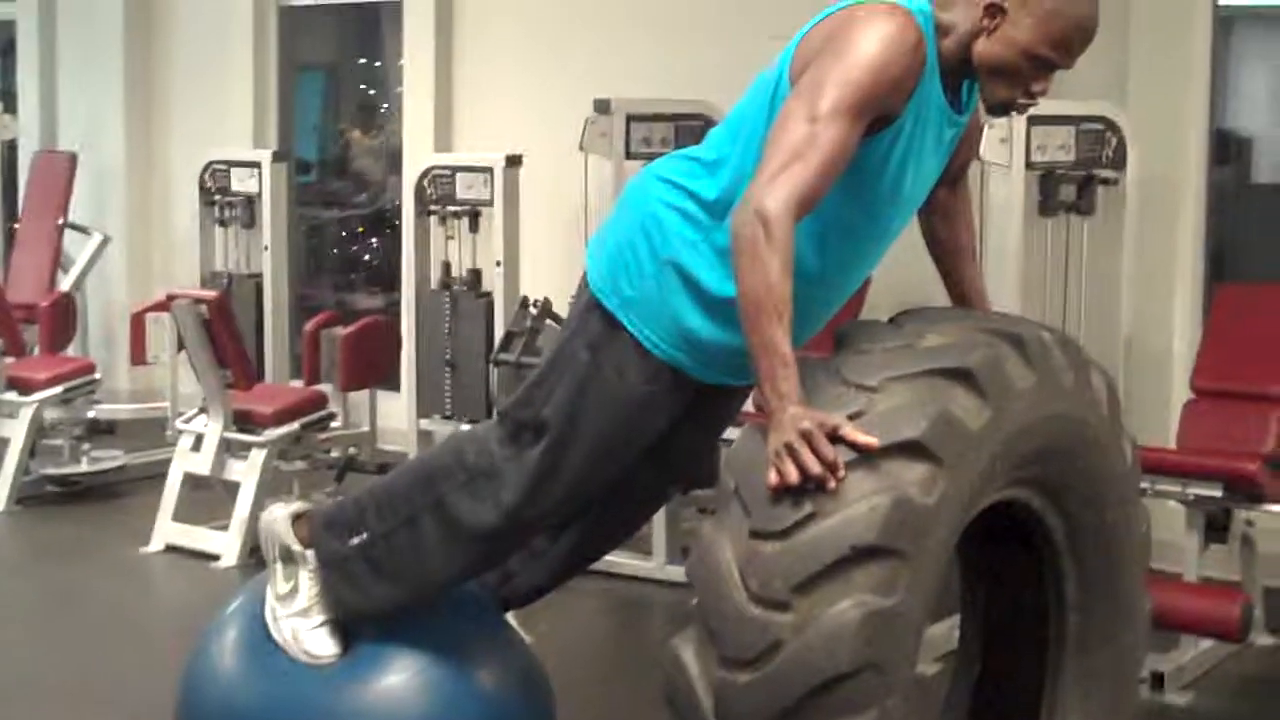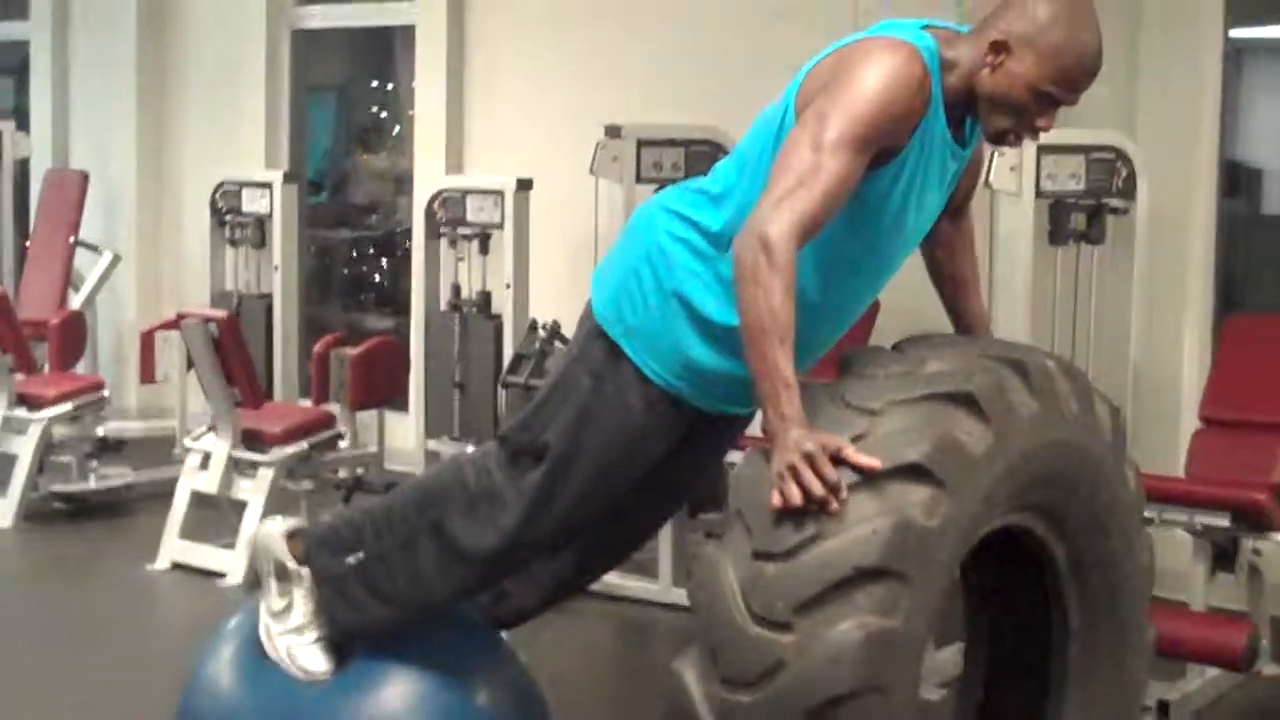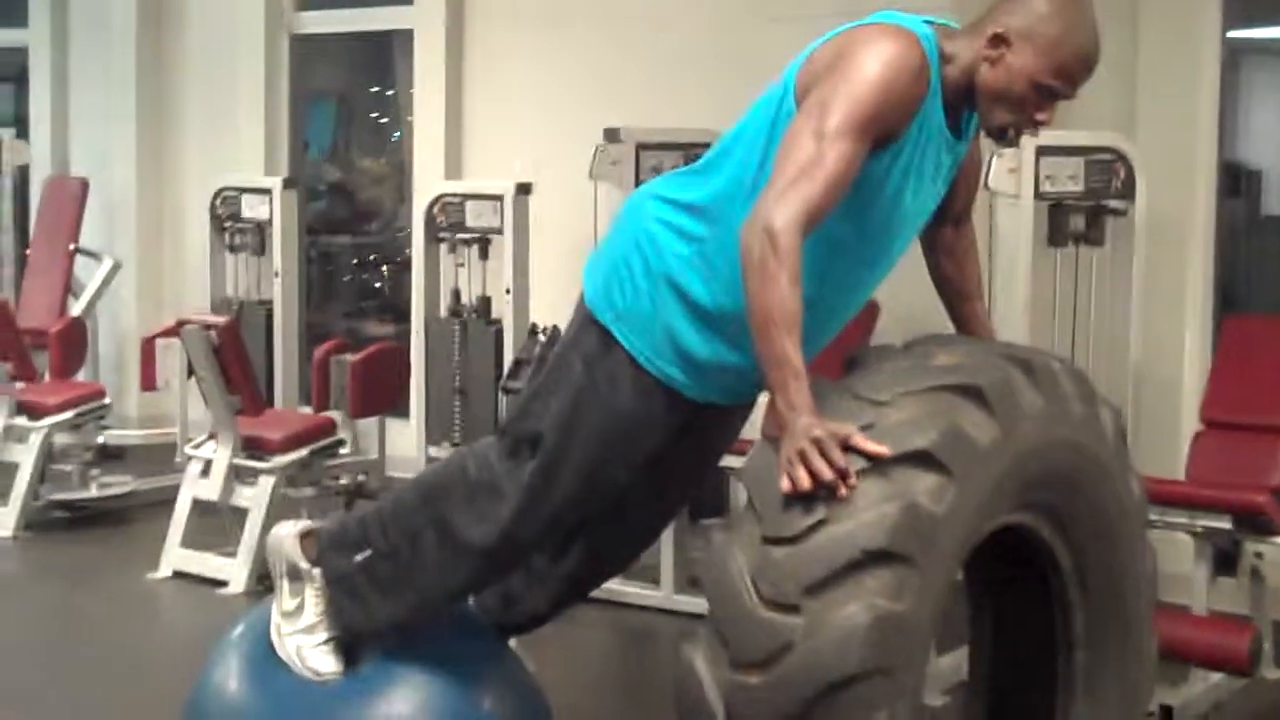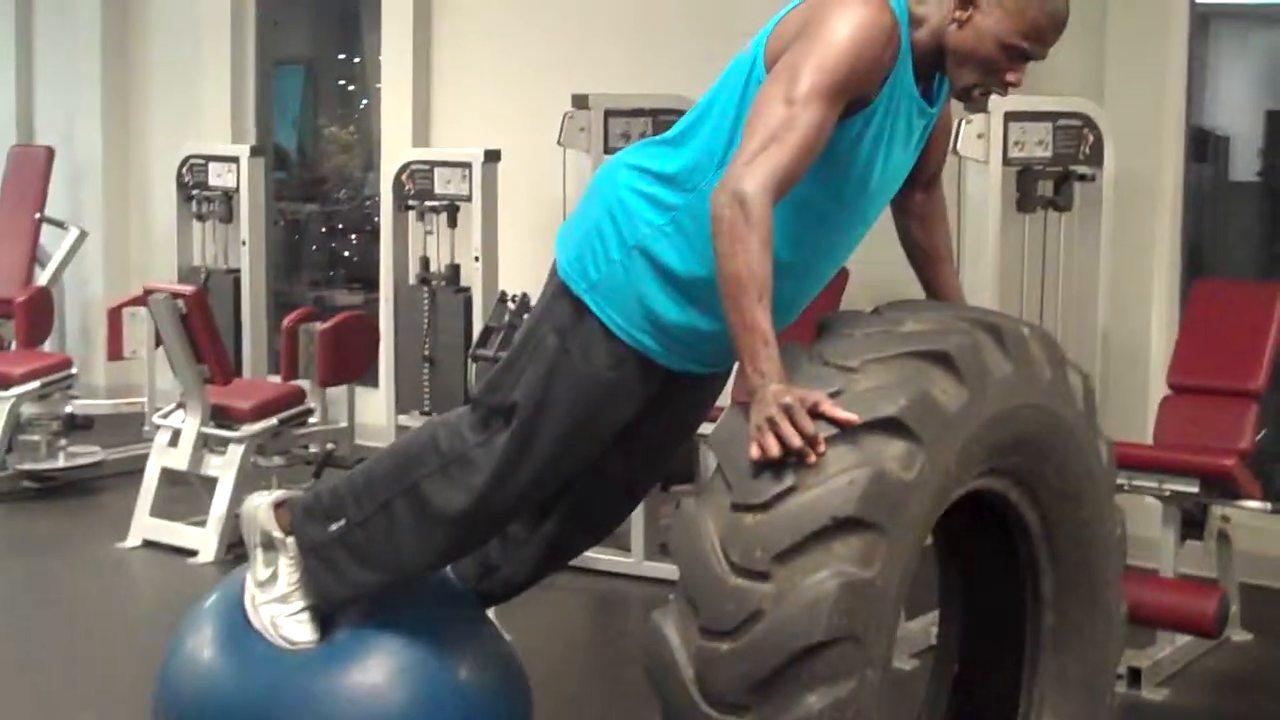
dt=1s
person 1, frame 1
left shoulder: (962, 91)
left elbow: (944, 192)
right elbow: (764, 211)
right wrist: (786, 404)
left hip: (731, 327)
right hip: (670, 282)
left knee: (614, 501)
right knee: (529, 467)
left ankle: (465, 593)
right ankle: (315, 542)
person 1, frame 2
left shoulder: (963, 125)
right shoulder: (891, 74)
left elbow: (948, 234)
right elbow: (766, 239)
right wrist: (788, 426)
left hip: (730, 354)
right hip: (669, 312)
left knee: (609, 524)
right knee: (529, 491)
left ankle: (455, 607)
right ankle: (310, 560)
person 1, frame 3
left shoulder: (963, 118)
left elbow: (949, 230)
right elbow: (775, 227)
right wrist: (797, 415)
left hip: (729, 350)
right hip: (665, 303)
left knee: (617, 527)
right knee: (529, 484)
left ankle: (470, 616)
right ankle: (321, 561)
person 1, frame 4
left shoulder: (935, 77)
left elbow: (918, 192)
right elbow: (743, 193)
right wrist: (767, 382)
left hip: (704, 313)
right hip: (639, 268)
left knee: (597, 493)
right knee: (501, 453)
left ankle: (451, 583)
right ankle: (294, 531)
